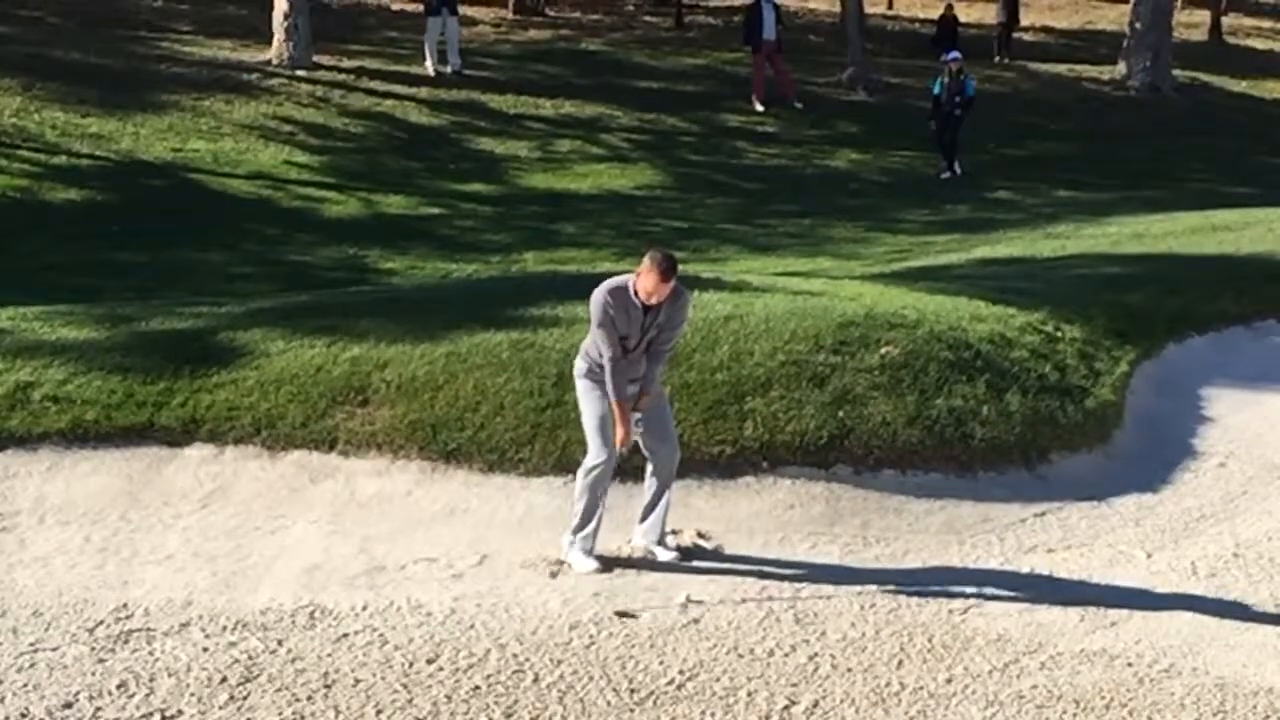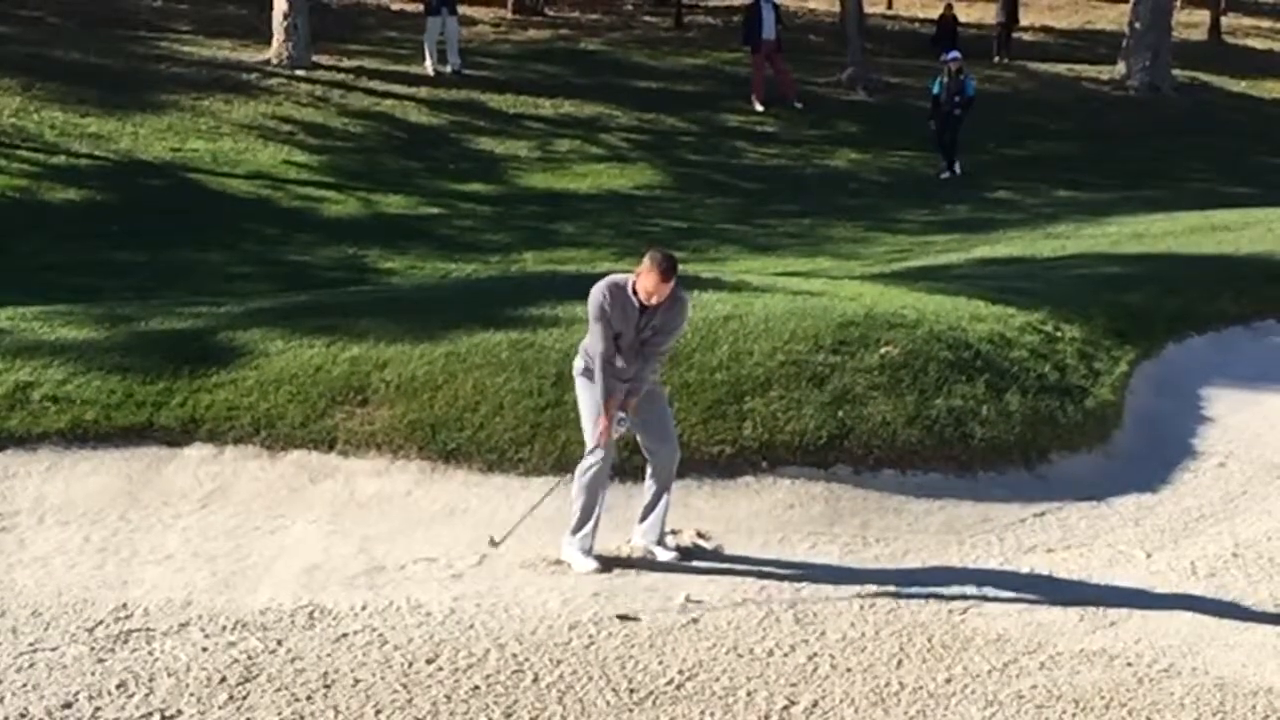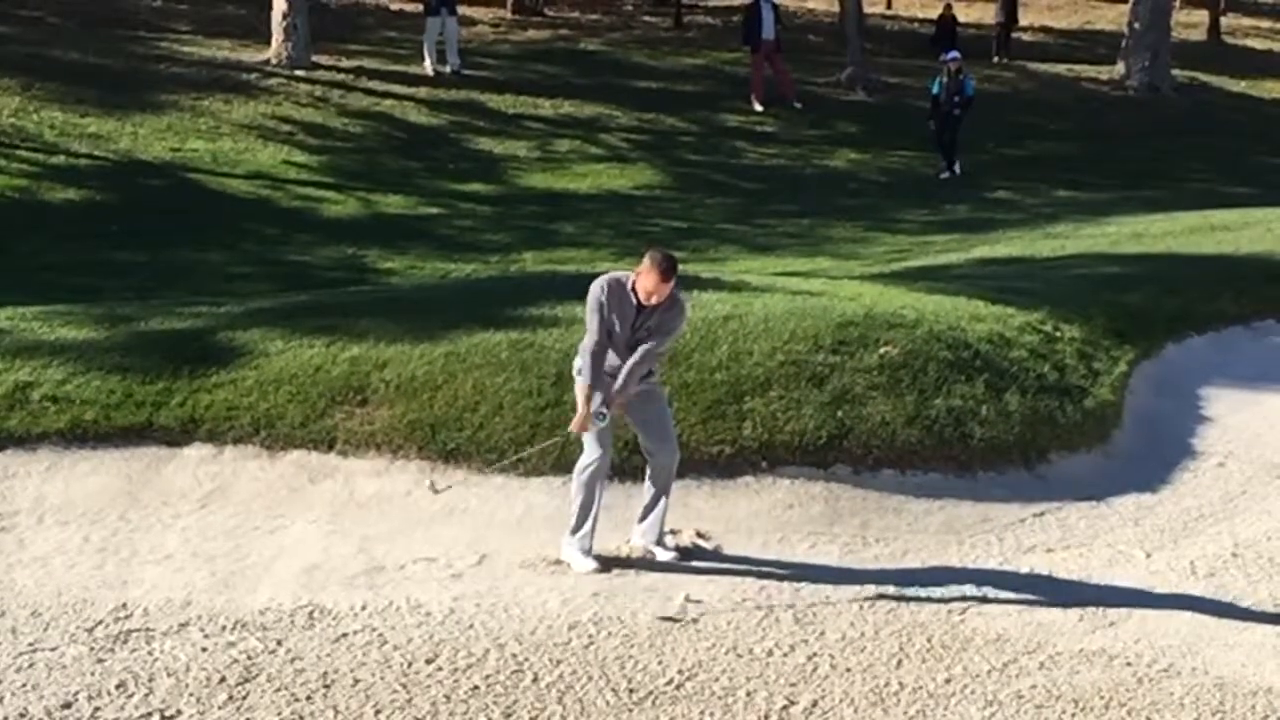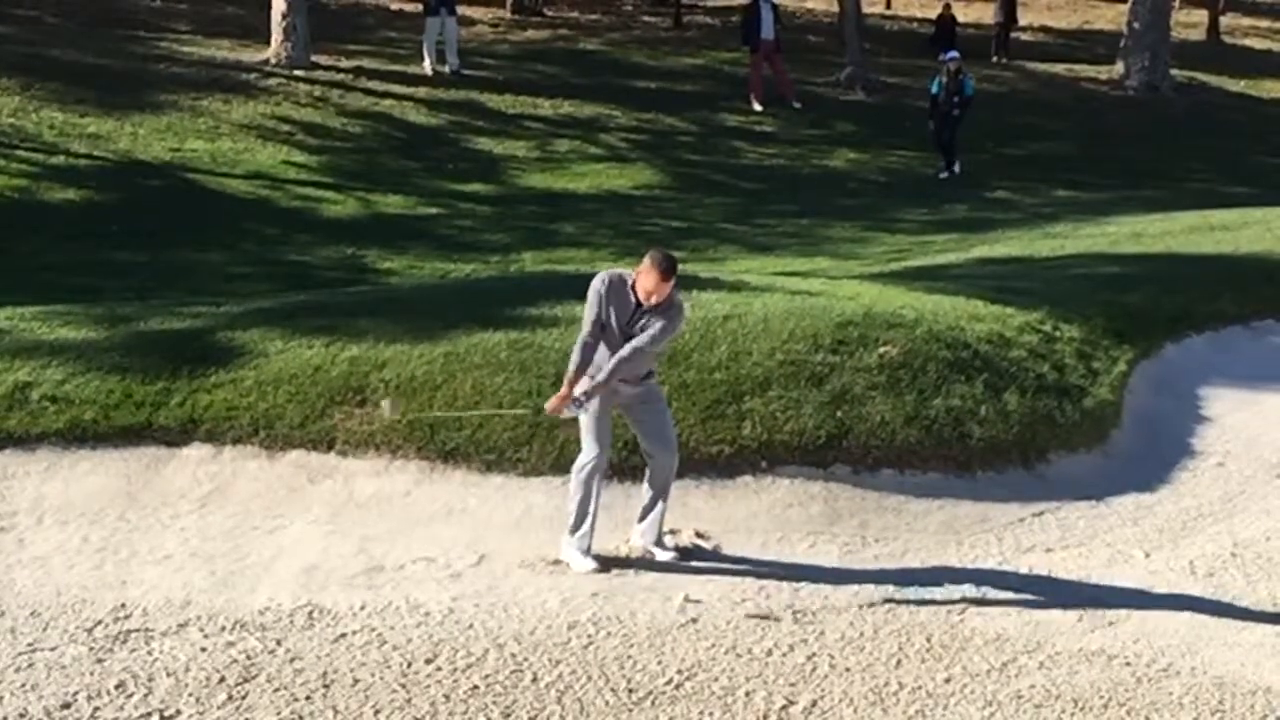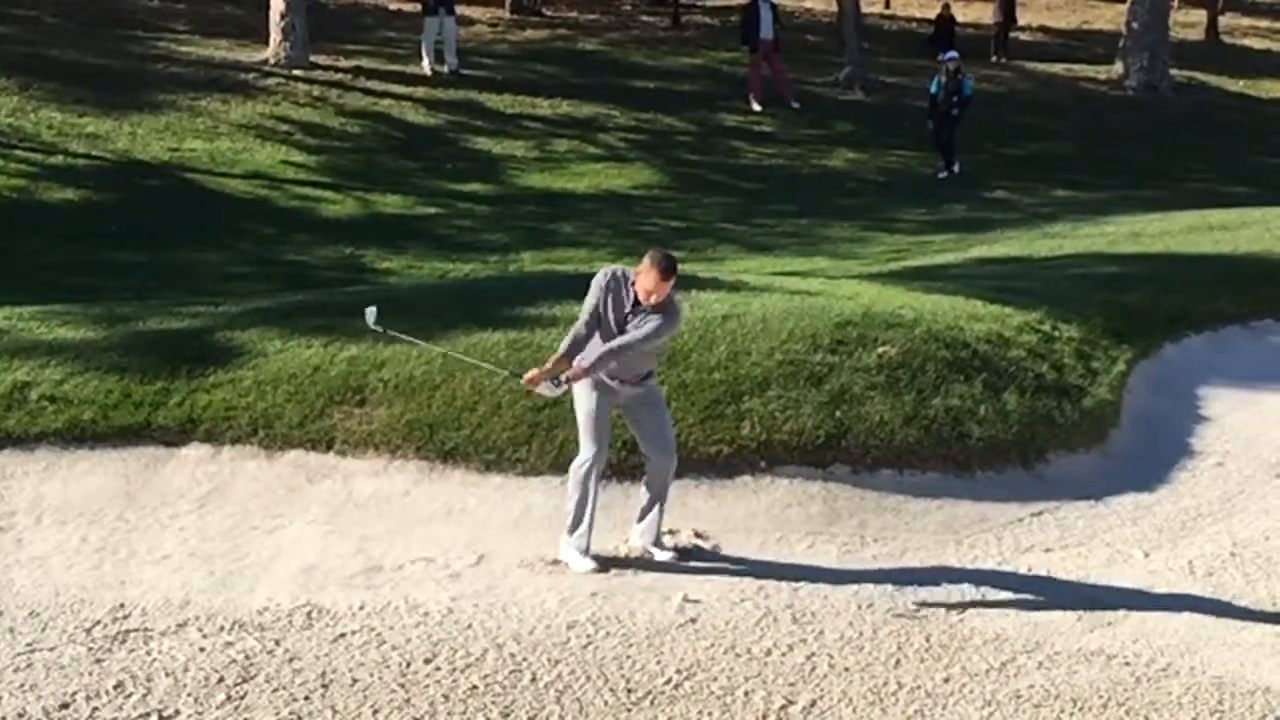
dt=0.2s
person 1, frame 1
left shoulder: (679, 302)
right shoulder: (606, 297)
left elbow: (658, 355)
right elbow: (610, 361)
left wrist: (641, 406)
right wrist: (620, 418)
left hip: (641, 379)
right hip: (596, 376)
left knee: (666, 451)
right knee: (602, 455)
left ankle: (649, 535)
right ankle: (577, 544)
person 1, frame 2
left shoulder: (677, 306)
right shoulder: (605, 293)
left elbow: (651, 357)
right elbow: (603, 356)
left wrist: (628, 407)
right wrist: (604, 414)
left hip: (640, 381)
right hip: (594, 375)
left knee: (666, 452)
right knee: (599, 454)
left ankle: (648, 534)
right ankle: (576, 543)
person 1, frame 3
left shoulder: (675, 309)
right shoulder: (605, 289)
left elbow: (643, 356)
right elbow: (596, 348)
left wrist: (612, 404)
right wrist: (584, 405)
left hip: (640, 381)
right hip: (596, 376)
left knee: (666, 453)
right knee: (597, 454)
left ankle: (647, 534)
right ankle: (575, 544)
person 1, frame 4
left shoulder: (673, 312)
right shoulder: (607, 284)
left elbow: (633, 353)
right elbow: (589, 339)
left wrist: (592, 393)
right wrist: (567, 388)
left hip: (639, 383)
right hip: (593, 375)
left knee: (665, 455)
right knee: (595, 454)
left ankle: (647, 534)
right ankle: (574, 544)
person 1, frame 5
left shoulder: (669, 315)
right shoulder: (609, 279)
left elbow: (622, 348)
right elbow: (584, 328)
left wrist: (574, 375)
right wrist: (552, 365)
left hip: (639, 384)
right hip: (595, 379)
left knee: (664, 457)
right knee: (593, 454)
left ankle: (646, 534)
right ankle: (573, 544)
